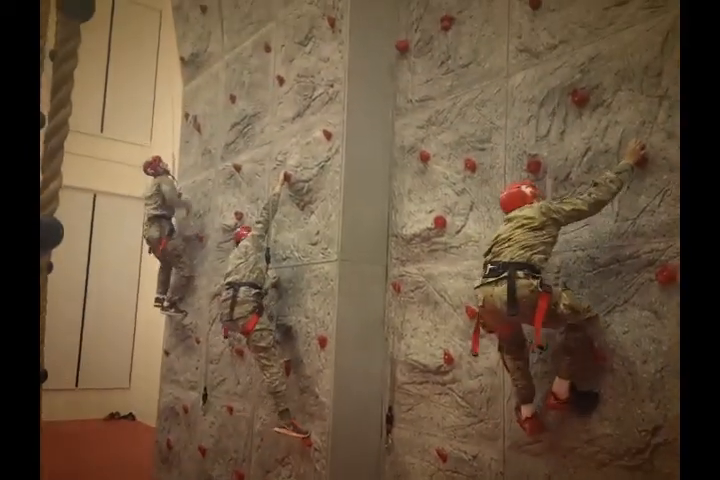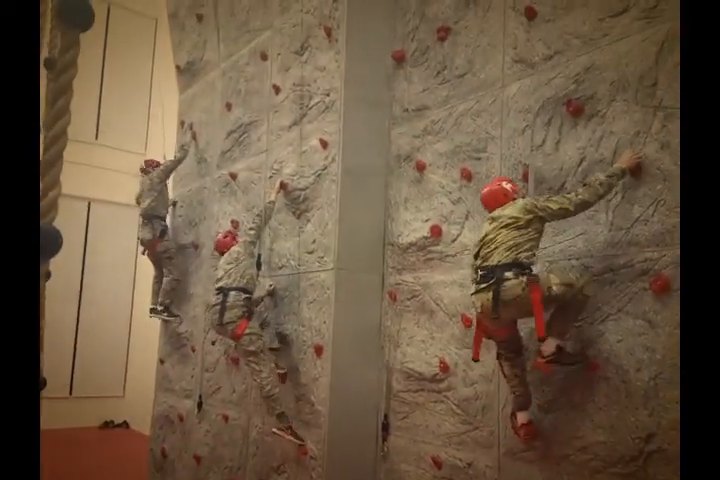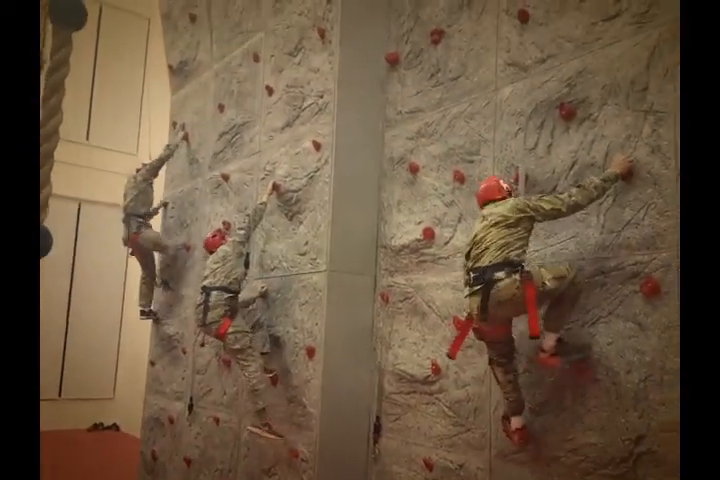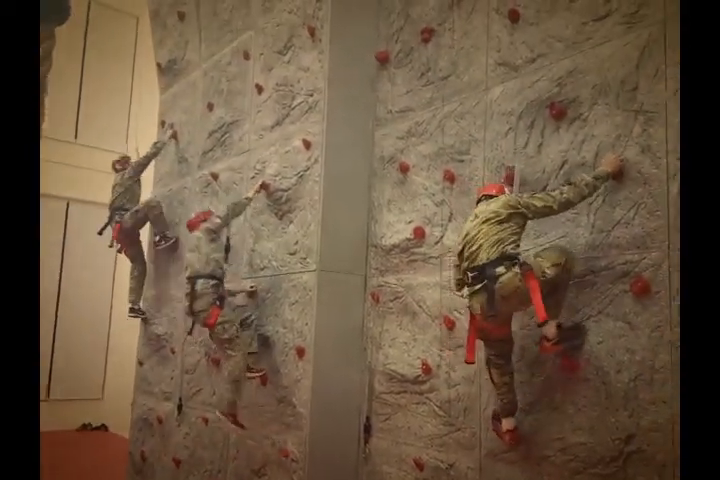
dt=0.3s
person 1, frame 1
left shoulder: (505, 227)
right shoulder: (544, 210)
right elbow: (595, 198)
right wrist: (627, 163)
left hip: (486, 295)
right hip: (520, 290)
left knee: (512, 347)
right knee: (583, 317)
left ankle: (527, 414)
right ankle: (561, 391)
person 1, frame 2
left shoulder: (488, 228)
right shoulder: (528, 207)
right elbow: (581, 198)
right wrist: (621, 168)
left hip: (486, 301)
right hip: (514, 289)
left knee: (509, 353)
right knee: (578, 284)
left ankle: (522, 420)
right ankle: (549, 349)
person 1, frame 3
left shoulder: (479, 228)
right shoulder: (518, 206)
right elbow: (572, 200)
right wrist: (613, 173)
left hip: (479, 302)
right hip: (508, 288)
left knee: (501, 358)
right knee: (567, 276)
left ankle: (516, 424)
right ankle: (549, 344)
person 1, frame 4
left shoulder: (468, 230)
right shoulder: (508, 203)
left elbow: (459, 281)
right elbow: (564, 198)
right wrist: (604, 171)
left hip: (481, 301)
right hip: (510, 284)
left knee: (498, 359)
right knee: (560, 257)
left ankle: (507, 425)
right ankle: (551, 333)
person 2, frame 1
left shoulder: (236, 254)
right shoulder: (252, 242)
right elbow: (264, 217)
left wrist: (266, 285)
right wrist: (277, 189)
left hip: (228, 309)
right hip: (245, 306)
right knee: (271, 363)
right ankle: (285, 419)
person 2, frame 2
left shoulder: (226, 262)
right shoulder: (242, 249)
right elbow: (257, 224)
left wrist: (263, 295)
right wrist: (273, 197)
left hip: (218, 314)
right hip: (234, 313)
right knee: (263, 366)
right ankle: (283, 422)
person 2, frame 3
left shoulder: (217, 261)
right shoulder: (230, 248)
right elbow: (247, 224)
left wrist: (255, 296)
right wrist: (265, 198)
left hip: (207, 311)
right hip: (217, 312)
right knee: (251, 361)
left ankle: (262, 362)
right ankle: (261, 420)
person 2, frame 4
left shoulder: (201, 243)
right shoulder: (202, 232)
right elbow: (227, 214)
left wrist: (235, 291)
right wrist: (251, 195)
left hip: (202, 296)
right hip: (208, 296)
left knee: (245, 318)
right knee: (236, 349)
left ankle: (242, 366)
right ankle: (230, 406)
person 3, frame 1
left shoulder: (153, 185)
right shoulder: (165, 181)
right elbow: (171, 198)
left wrist: (175, 197)
right wrist: (185, 204)
left hip: (150, 230)
right hip: (162, 230)
left knee: (166, 264)
right knee: (183, 268)
left ankle: (160, 297)
right ankle: (170, 303)
person 3, frame 2
left shoulder: (143, 187)
right shoulder: (155, 177)
right elbow: (177, 160)
left wrist: (167, 204)
right wrist: (188, 144)
left hip: (147, 231)
right hip: (157, 230)
left knee: (160, 270)
right knee: (173, 272)
left ankle: (155, 306)
right ankle: (162, 307)
person 3, frame 3
left shoulder: (134, 185)
right shoulder: (140, 177)
right elbow: (162, 158)
left wrist: (157, 208)
right wrist: (178, 139)
left hip: (133, 230)
right hip: (137, 228)
left knee: (148, 271)
right knee: (171, 249)
left ankle: (145, 308)
person 3, frame 4
left shoulder: (121, 180)
right shoulder: (128, 174)
right elbow: (149, 155)
left wrist: (143, 207)
right wrist: (166, 138)
left hip: (123, 226)
right hip: (124, 222)
left knee: (139, 265)
right knee: (153, 204)
left ankle: (134, 305)
right ankle: (161, 237)
